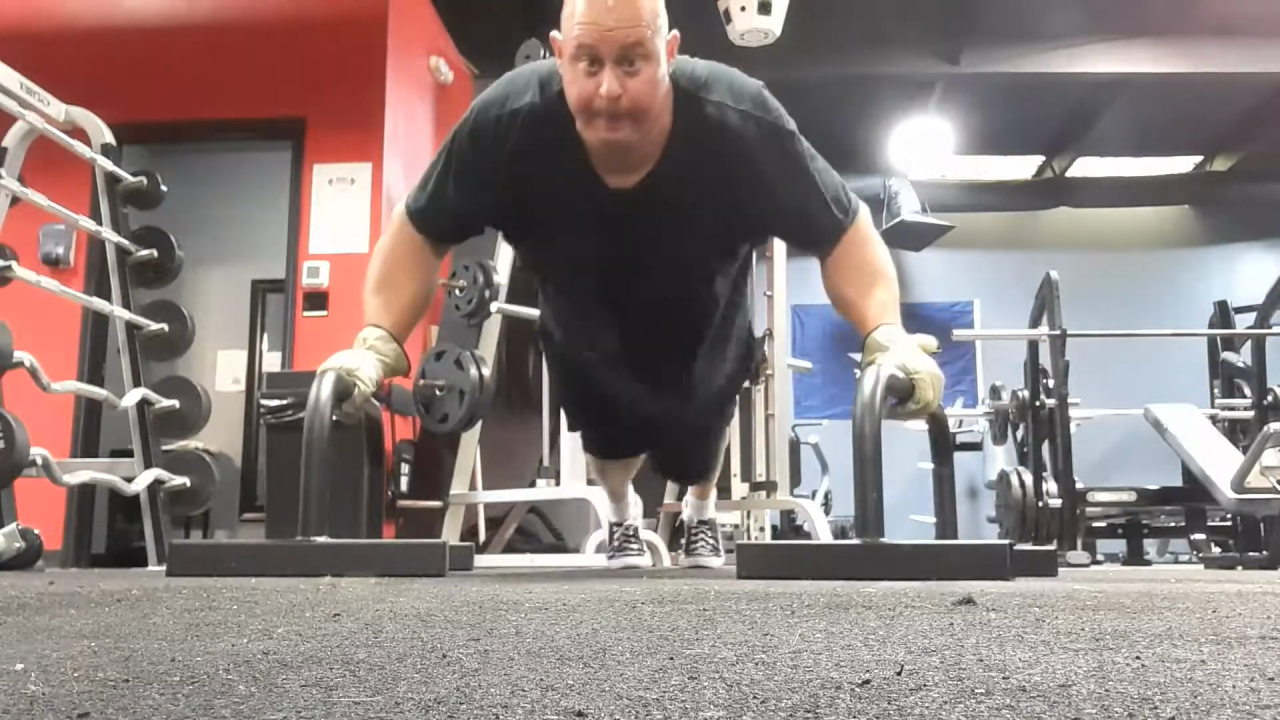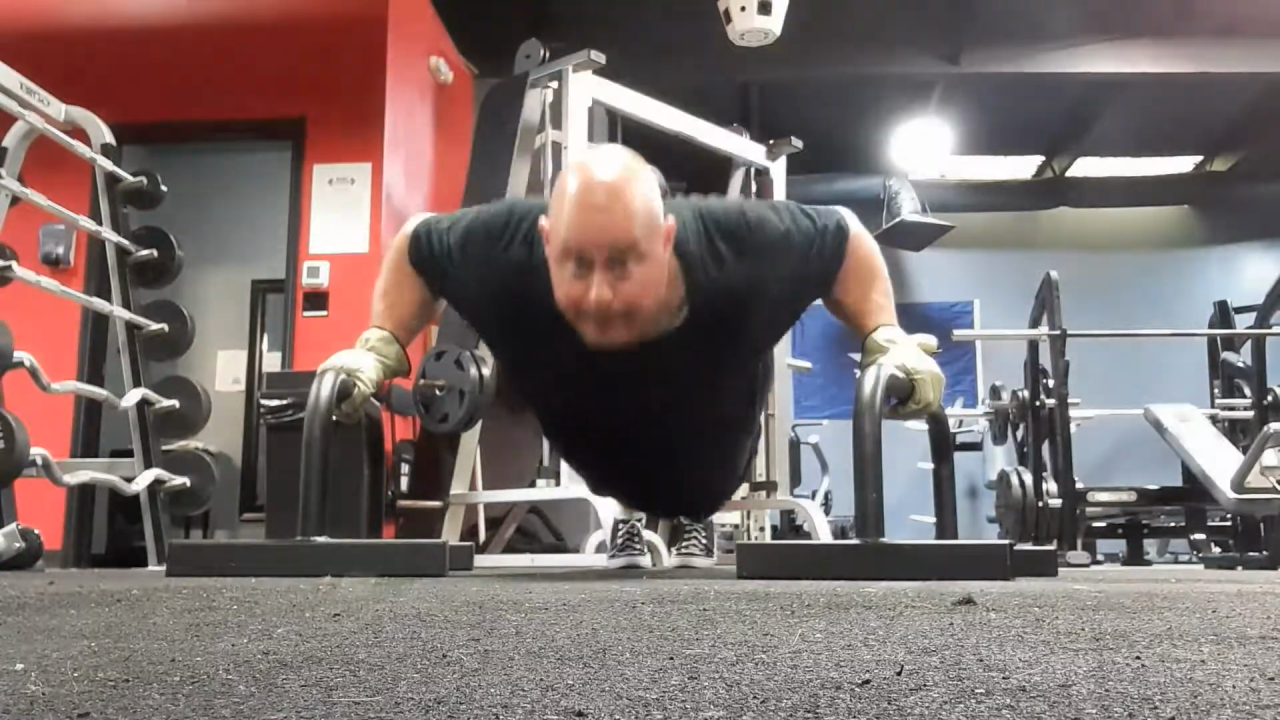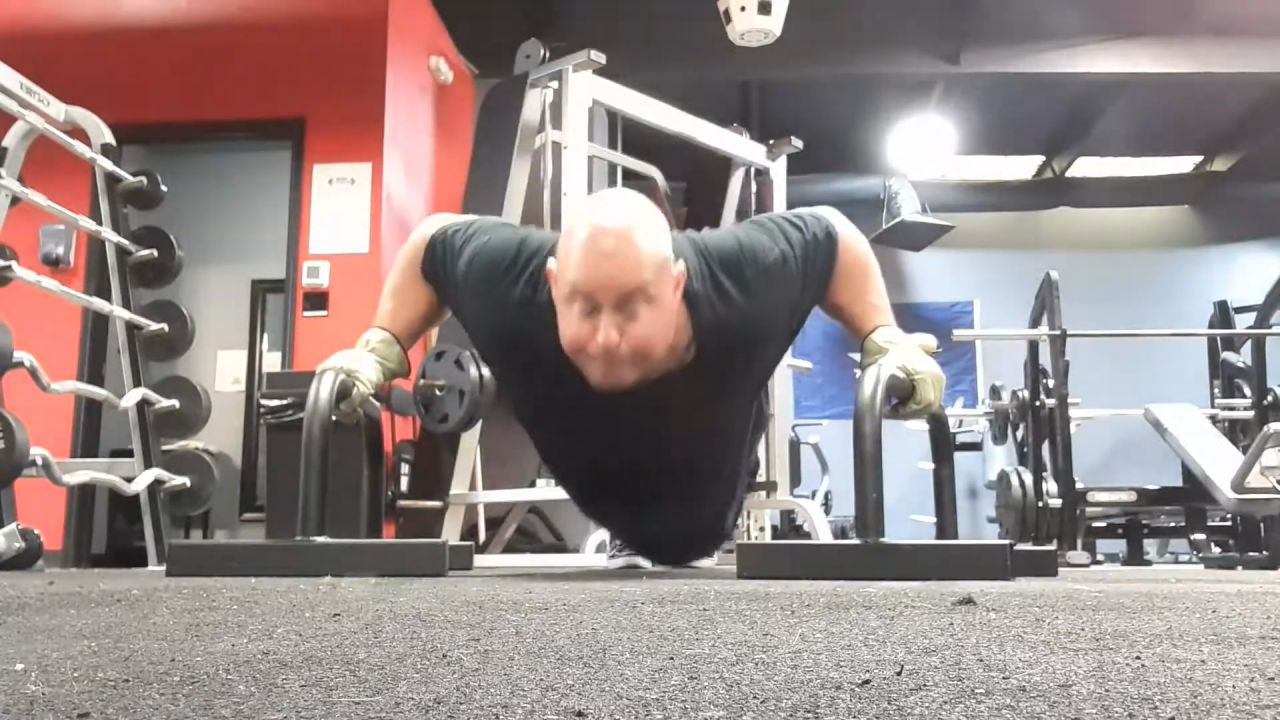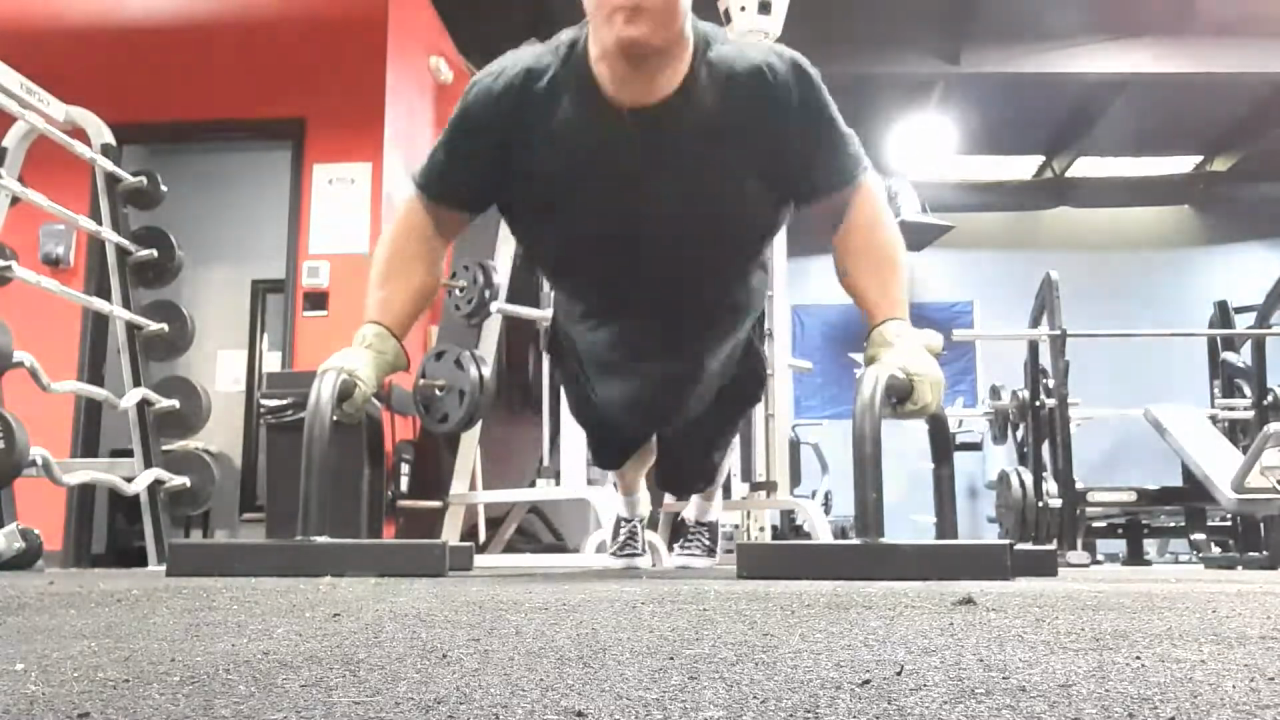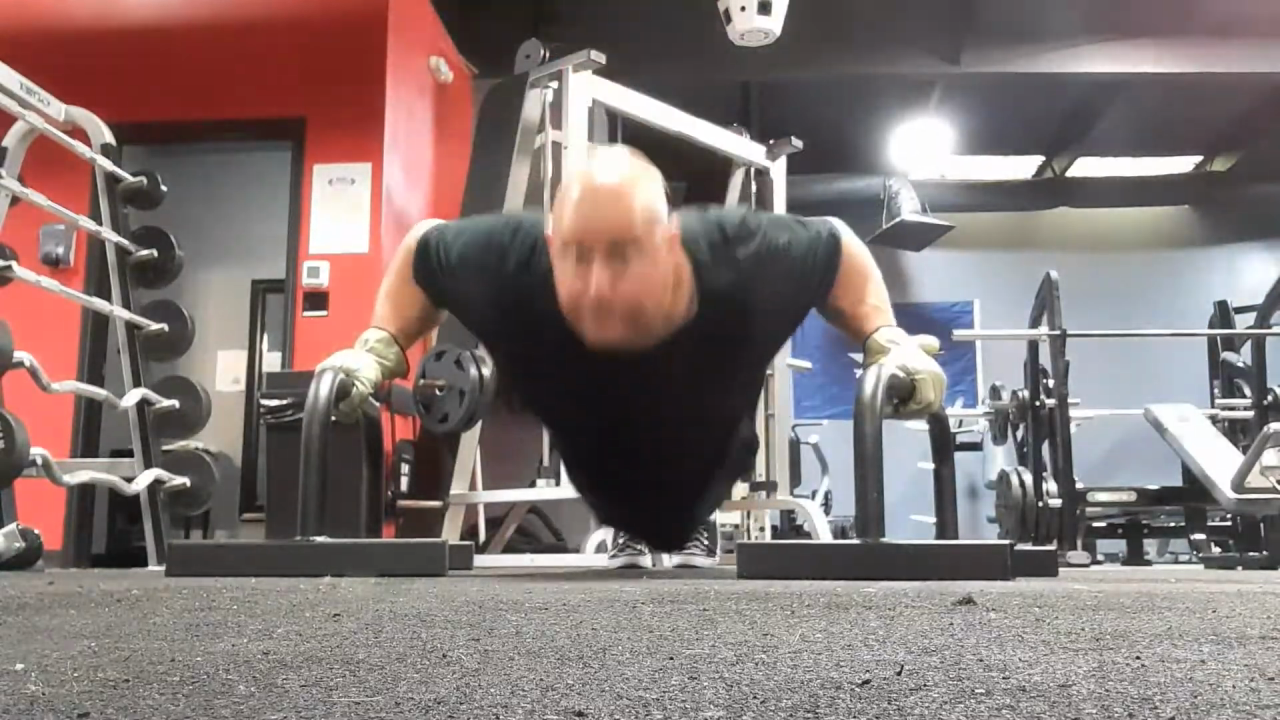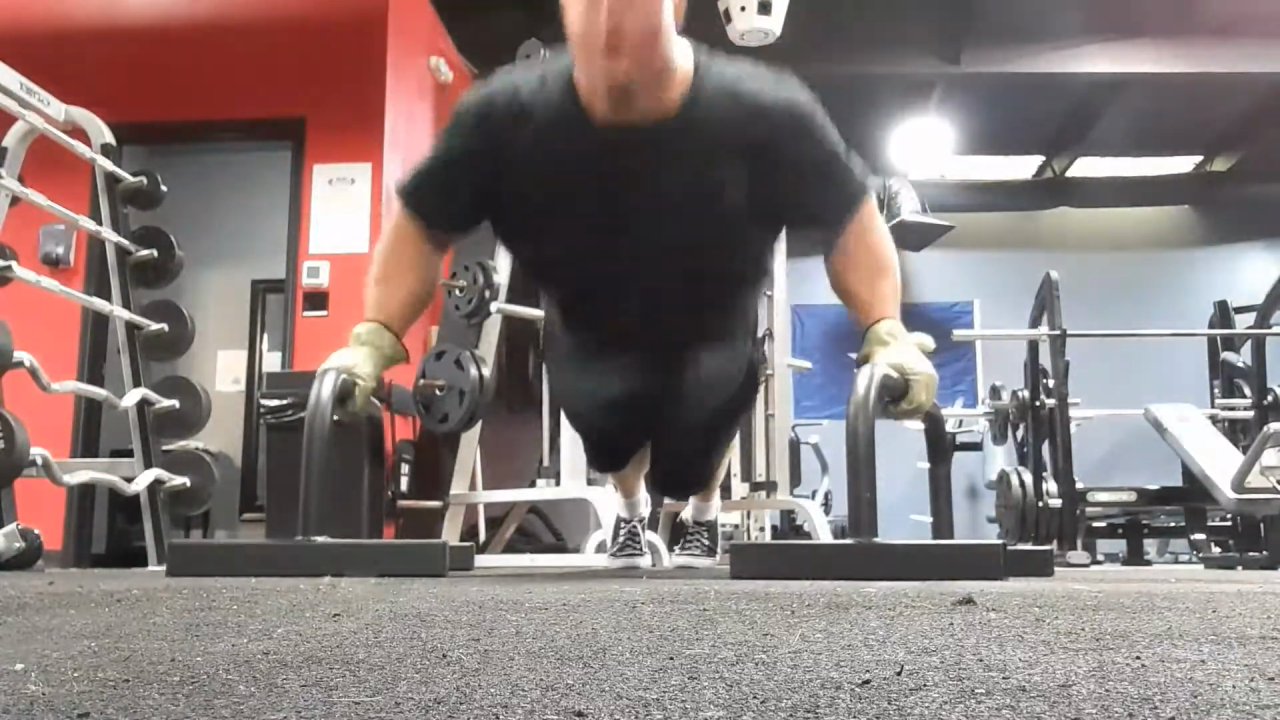
dt=0.5s
person 1, frame 1
left shoulder: (741, 121)
right shoulder: (505, 120)
left elbow: (843, 230)
right elbow: (419, 233)
left wrist: (889, 340)
right wrist: (376, 346)
left hip: (701, 328)
right hip: (585, 334)
left knee: (694, 443)
right knee: (607, 441)
left ankle: (700, 520)
right ankle: (624, 519)
person 1, frame 2
left shoulder: (740, 251)
right shoulder: (503, 255)
left elbow: (843, 240)
right elbow: (417, 247)
left wrist: (889, 341)
right wrist: (378, 349)
right hip: (599, 447)
left ankle: (694, 521)
right ankle: (628, 520)
person 1, frame 3
left shoulder: (743, 286)
right shoulder: (509, 285)
left elbow: (831, 232)
right elbow: (432, 239)
left wrist: (887, 345)
right wrist: (378, 348)
left hip: (706, 485)
left ankle: (700, 541)
right ankle: (626, 538)
person 1, frame 4
left shoulder: (768, 82)
right shoulder: (514, 91)
left elbow: (852, 196)
right elbow: (431, 213)
left wrist: (893, 333)
right wrist: (376, 341)
left hip: (717, 331)
right hip: (596, 336)
left knee: (696, 460)
right knee: (617, 445)
left ankle: (701, 520)
right ankle: (631, 515)
person 1, frame 5
left shoulder: (744, 265)
right shoulder: (504, 264)
left elbow: (836, 248)
right elbow: (425, 250)
left wrist: (887, 344)
right wrist: (377, 349)
left hip: (707, 450)
right hip: (597, 452)
left ankle: (695, 528)
right ankle: (629, 533)
person 1, frame 6
left shoulder: (763, 110)
right shoulder: (507, 114)
left elbow: (851, 215)
right elbow: (420, 223)
left wrist: (887, 335)
right wrist: (372, 343)
left hip: (710, 340)
right hip: (590, 346)
left knee: (693, 461)
right knee: (613, 449)
left ankle: (703, 521)
right ankle: (631, 516)
